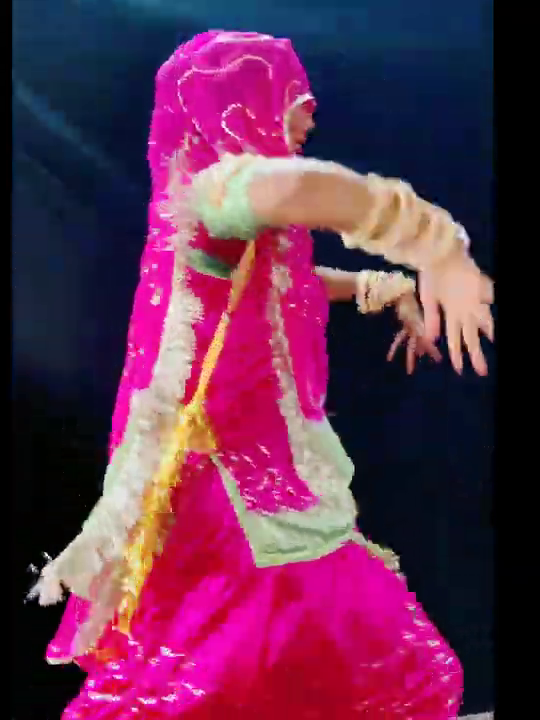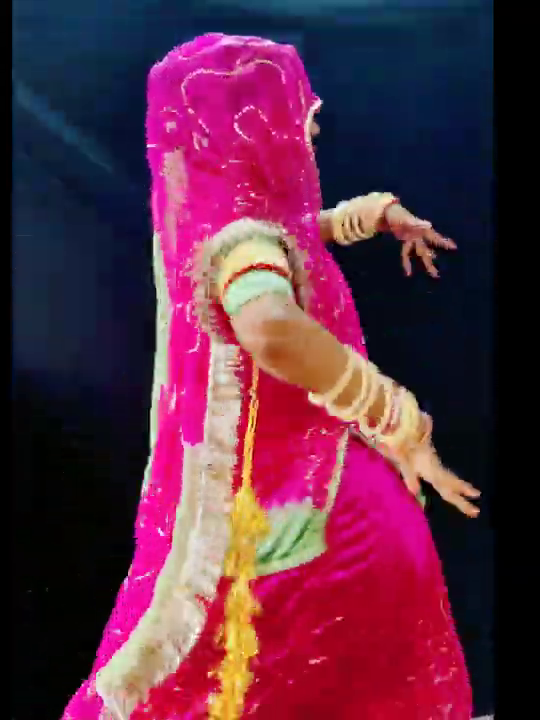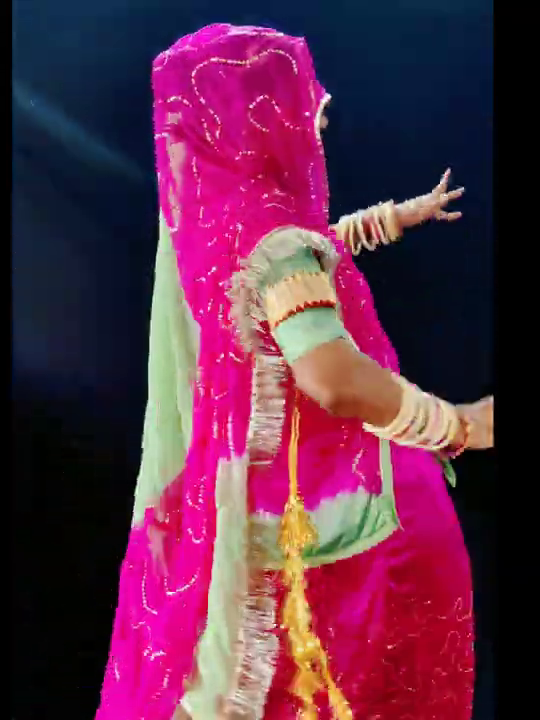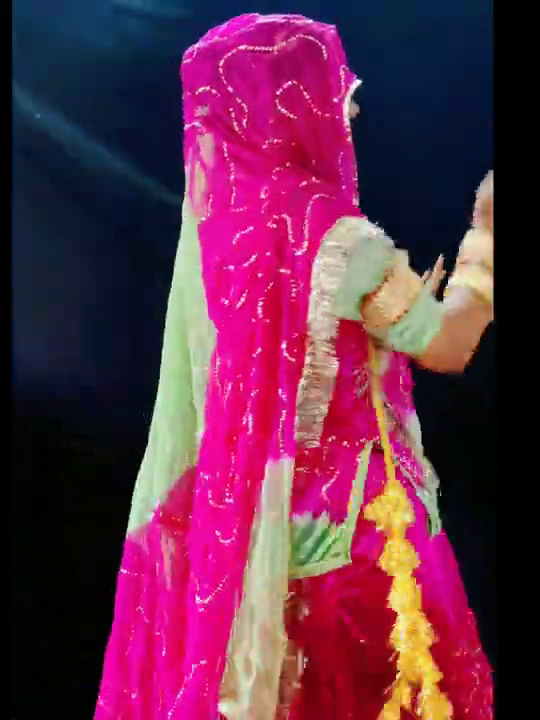
dt=0.2s
person 1, frame 1
left shoulder: (245, 224)
right shoulder: (212, 199)
left elbow: (288, 288)
right elbow: (289, 187)
left wrist: (381, 287)
right wrist: (432, 244)
left hip: (270, 490)
right hip: (232, 510)
person 1, frame 2
left shoulder: (209, 217)
right shoulder: (240, 230)
right elbow: (273, 331)
left wrist: (378, 211)
right wrist: (403, 428)
left hip: (252, 500)
right hip: (319, 506)
person 1, frame 3
left shoulder: (212, 214)
right shoulder: (271, 237)
right elbow: (334, 380)
left wrist: (396, 215)
right wrist: (456, 424)
left hip: (243, 513)
right hip: (334, 508)
person 1, frame 4
left shoulder: (228, 210)
right shoulder: (329, 232)
right elbow: (447, 346)
left wrist: (395, 290)
right wrist: (487, 237)
left hip: (239, 511)
right hip: (338, 512)
